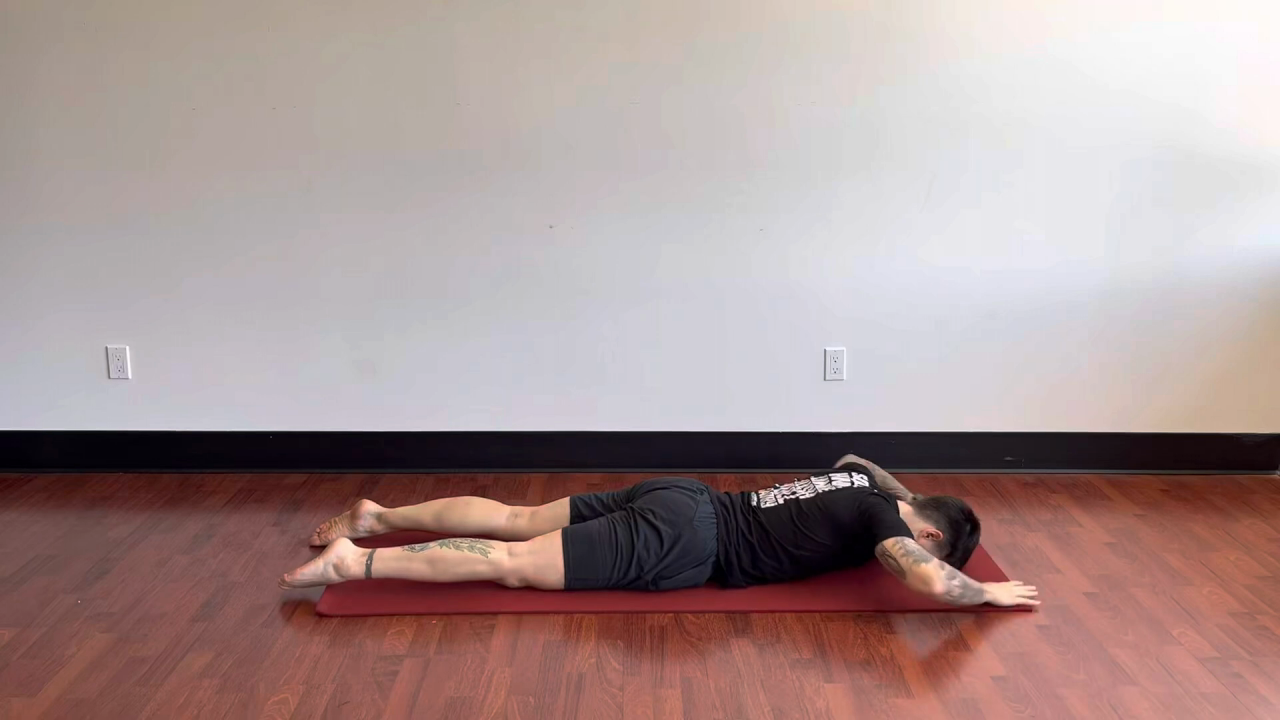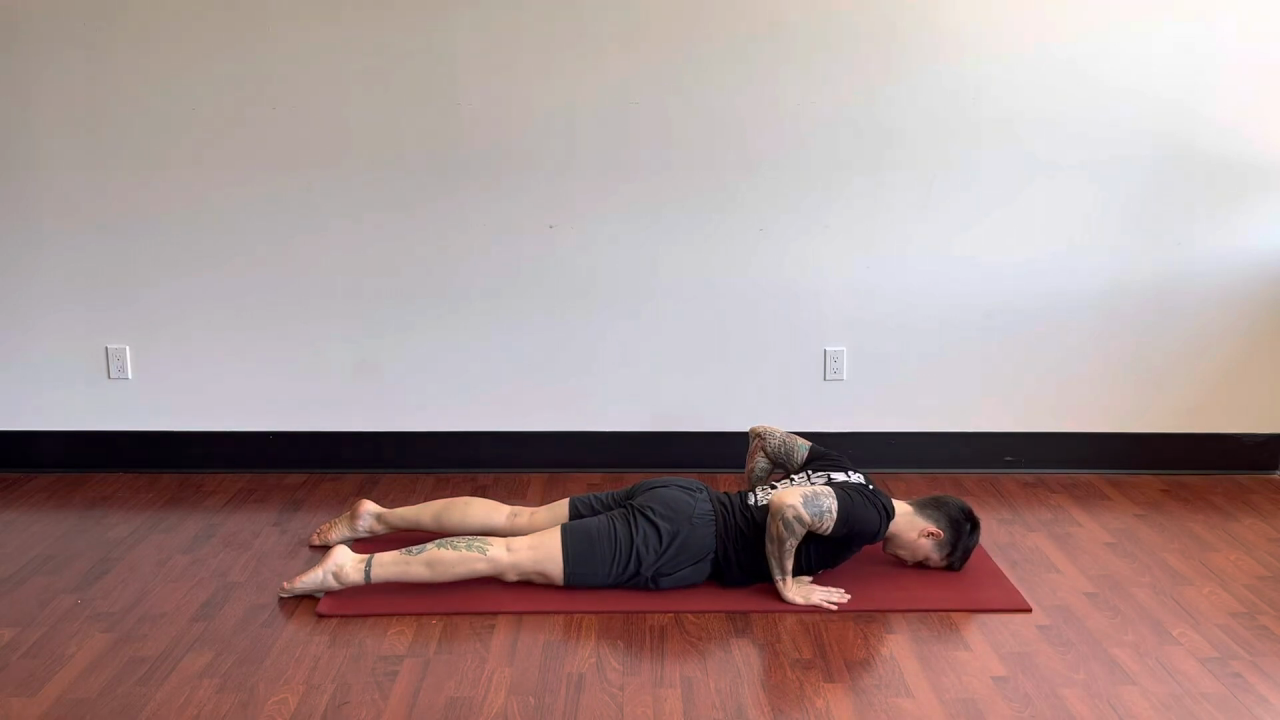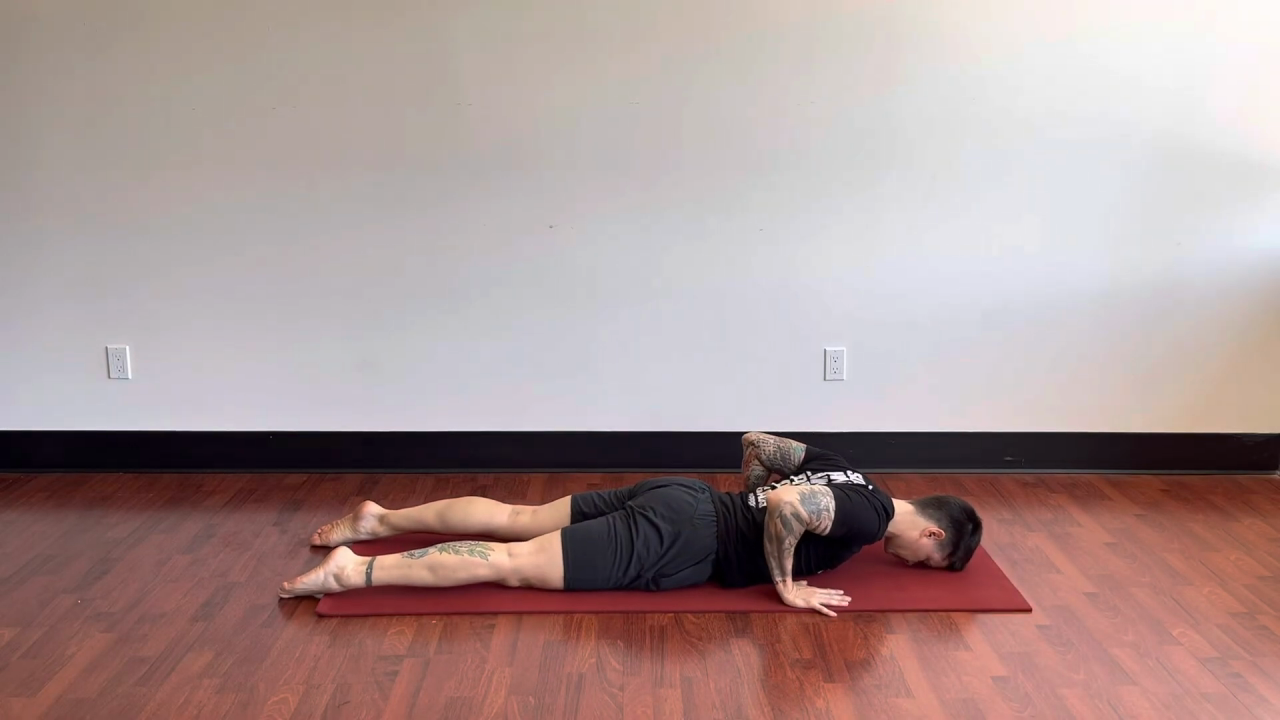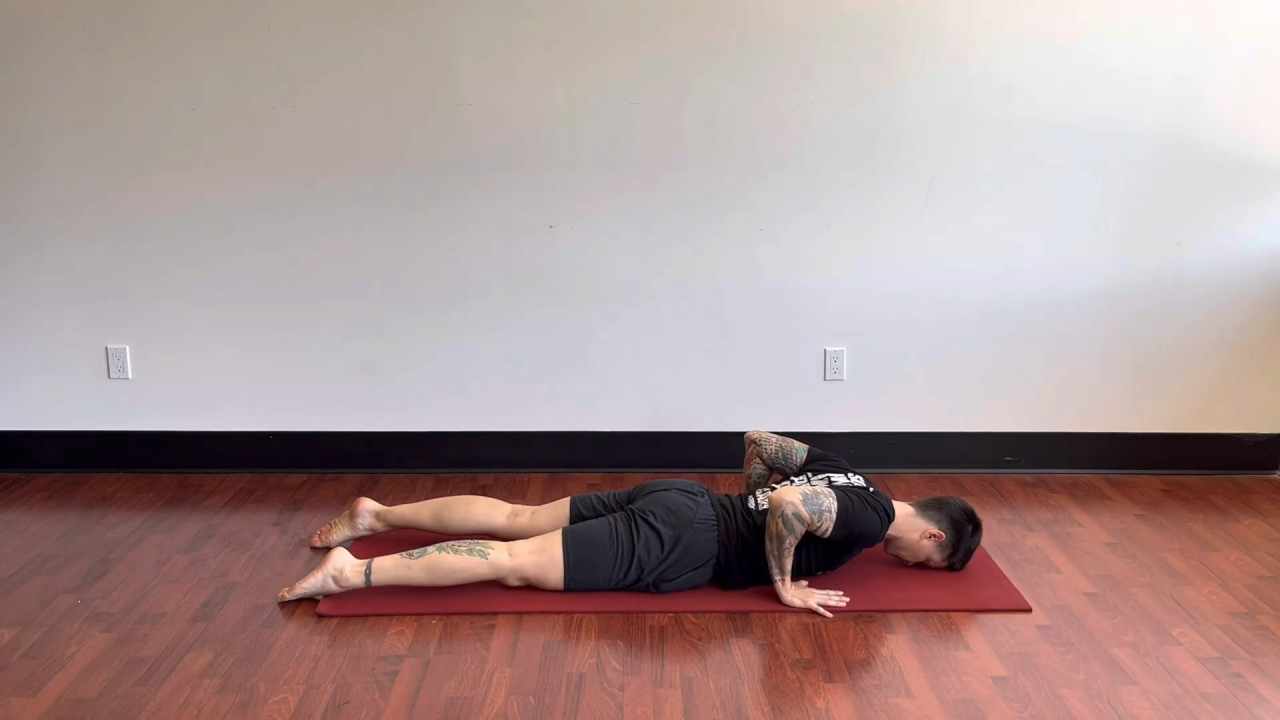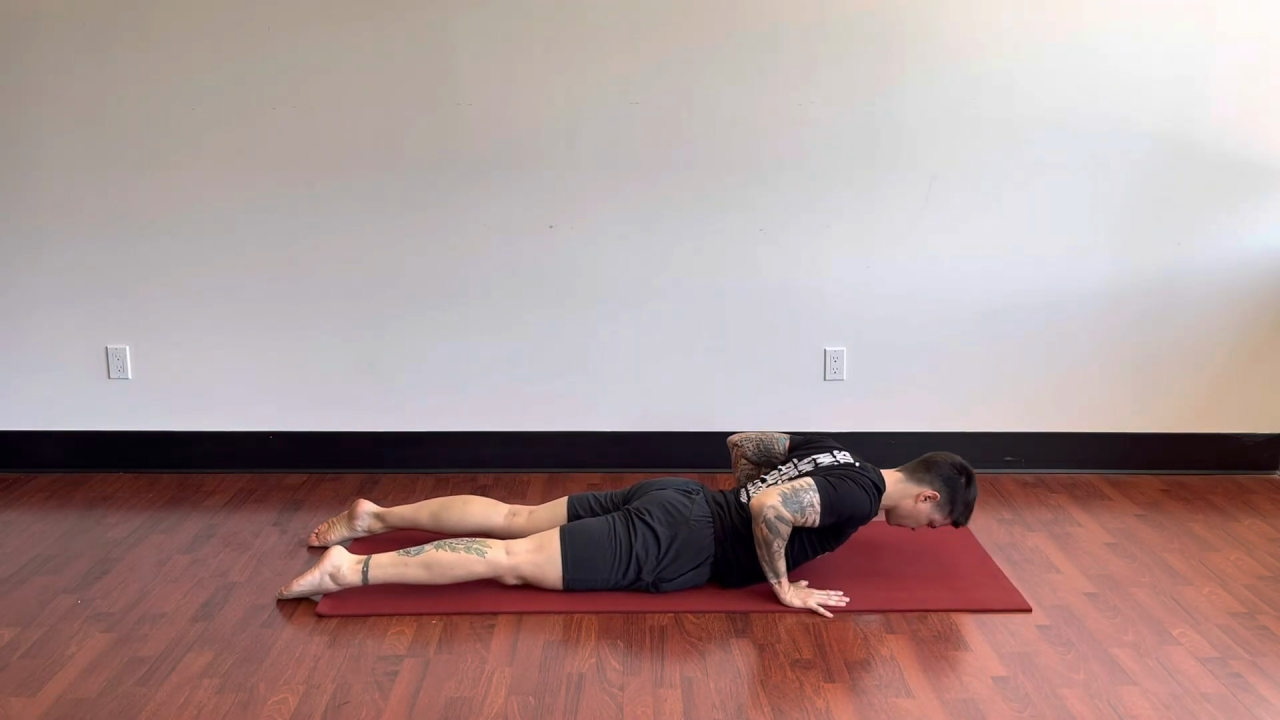
dt=1s
person 1, frame 1
left shoulder: (867, 484)
right shoulder: (883, 515)
right elbow: (927, 582)
left wrist: (906, 496)
right wrist: (989, 594)
left hip: (677, 500)
right hip: (679, 541)
left knee: (515, 520)
right knee: (513, 565)
left ankle: (378, 516)
right ankle: (356, 561)
person 1, frame 2
left shoulder: (846, 473)
right shoulder: (869, 514)
left elbow: (763, 434)
right elbow: (789, 506)
right wrist: (782, 582)
left hip: (674, 501)
right hip: (675, 540)
left knee: (516, 519)
right knee: (515, 561)
left ankle: (376, 517)
right ankle: (353, 569)
person 1, frame 3
left shoulder: (843, 471)
right shoulder: (868, 513)
left elbow: (756, 441)
right elbow: (785, 503)
right wrist: (785, 584)
left hip: (675, 499)
right hip: (675, 540)
left knee: (517, 520)
right knee: (513, 565)
left ankle: (378, 519)
right ankle: (354, 570)
person 1, frame 4
left shoulder: (844, 473)
right shoulder: (870, 517)
left elbow: (759, 440)
right elbow: (790, 503)
right wrist: (783, 583)
left hip: (676, 500)
right hip: (675, 543)
left knee: (518, 518)
right knee: (515, 564)
left ankle: (376, 514)
right ankle: (353, 571)
person 1, frame 5
left shoulder: (834, 454)
right shoulder: (859, 494)
left elbow: (742, 441)
right elbow: (769, 507)
right wrist: (781, 587)
left hip: (671, 498)
right hip: (671, 543)
left knee: (514, 519)
right knee: (510, 562)
left ankle: (373, 515)
right ankle: (350, 569)
